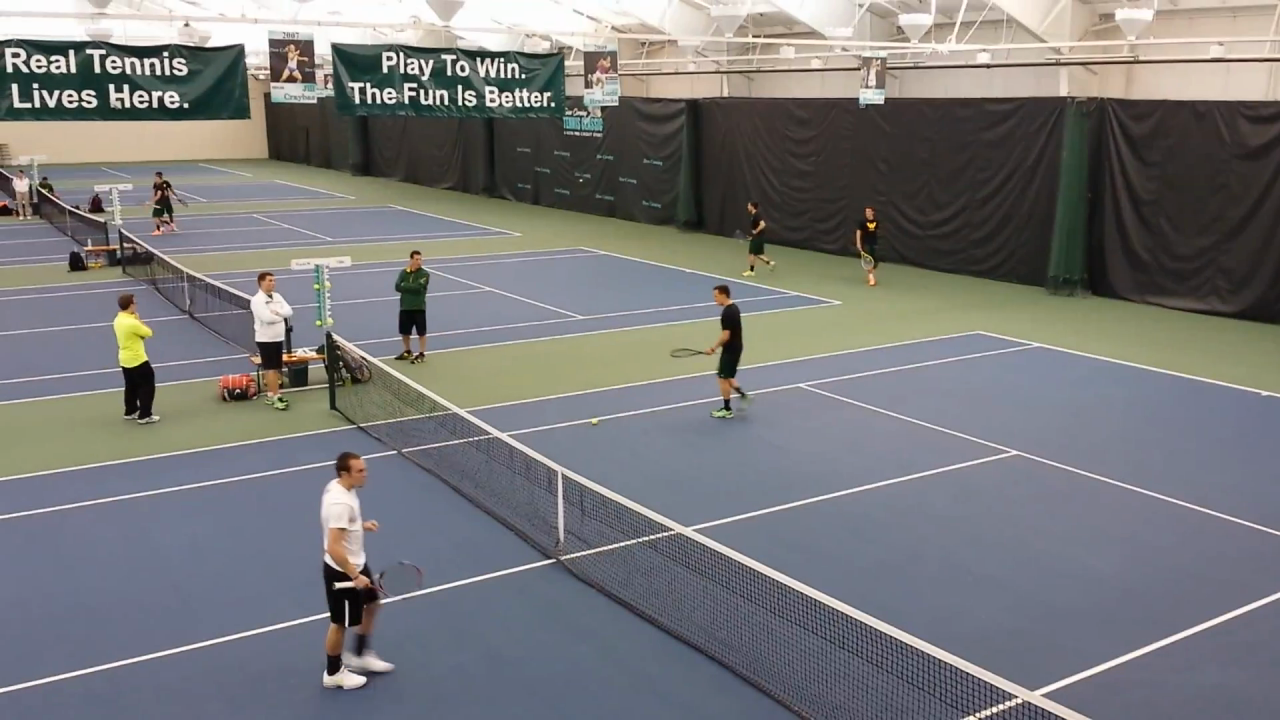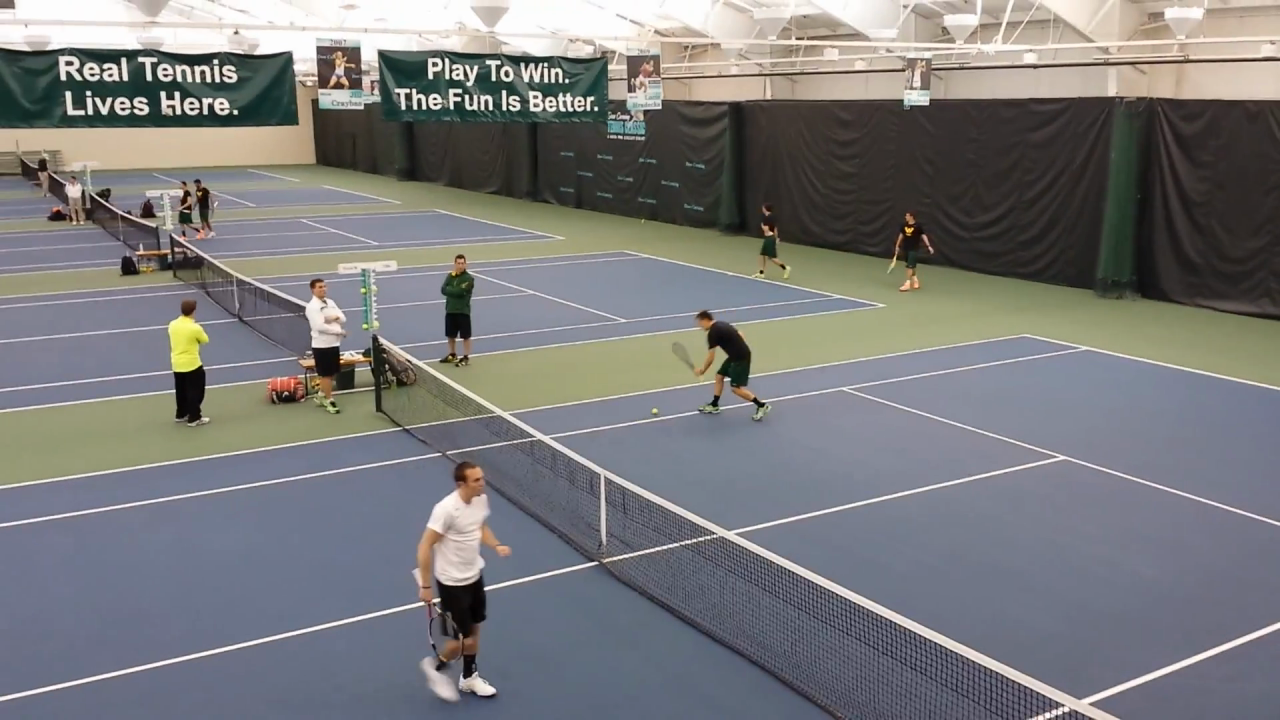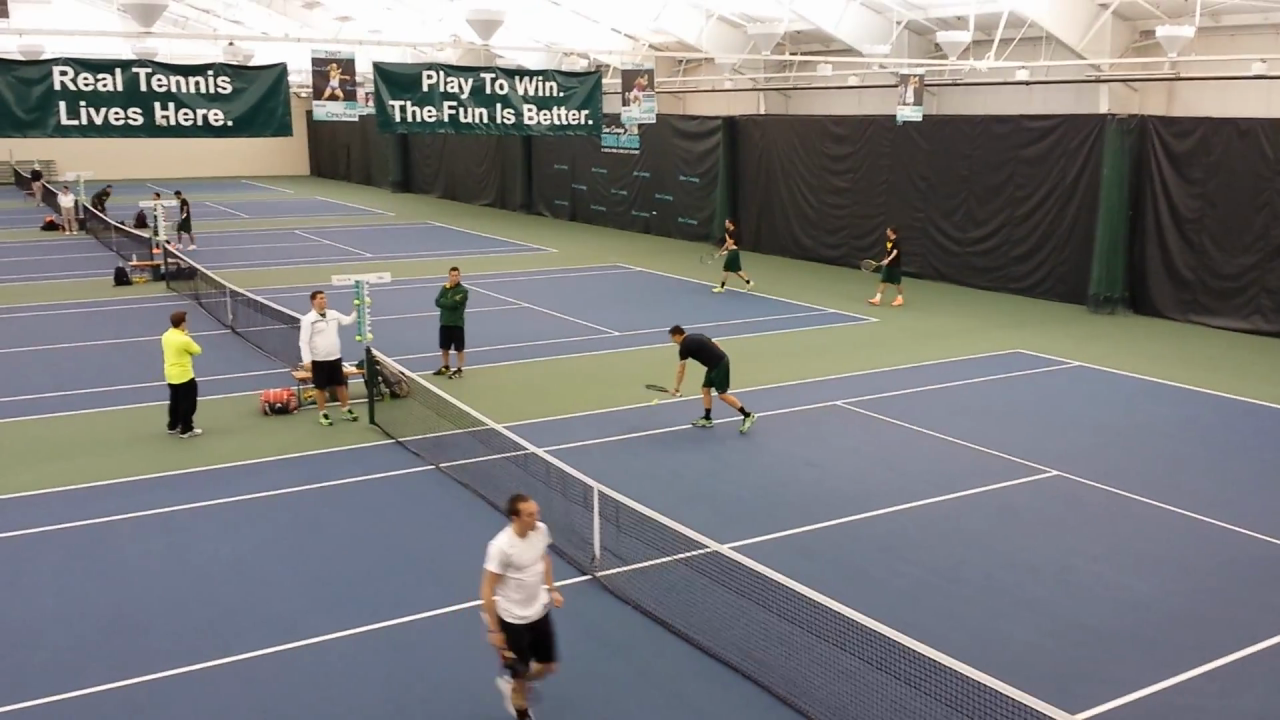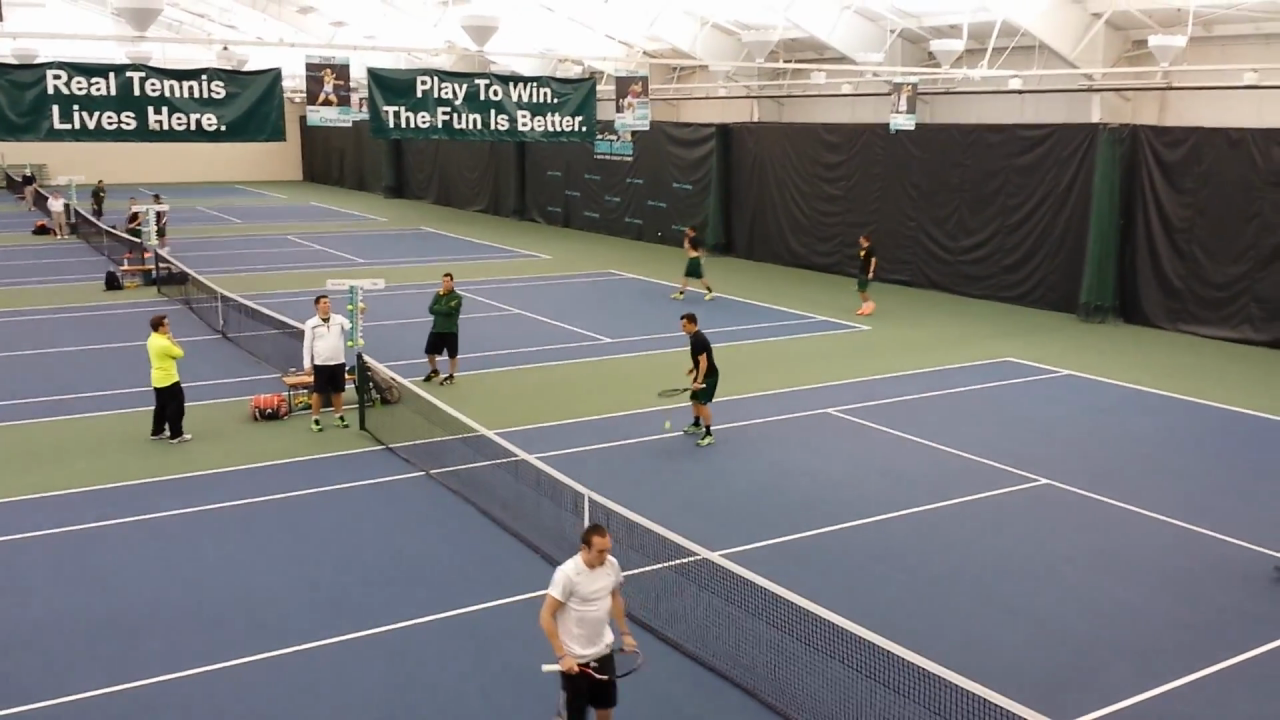
dt=0.5s
person 1, frame 1
left shoulder: (339, 487)
right shoulder: (340, 502)
right elbow: (333, 547)
left wrist: (360, 525)
right wrist: (356, 576)
left hip: (354, 563)
right hip: (341, 570)
left knee: (370, 604)
right knee: (340, 623)
left ankle: (360, 655)
right ankle: (333, 673)
person 1, frame 2
left shoulder: (481, 500)
right shoulder: (446, 509)
right elbow: (425, 547)
left wrist: (496, 545)
right wrist: (425, 586)
left hip: (474, 576)
right hip: (452, 583)
left knee: (474, 628)
right knee: (465, 639)
left ankle: (469, 676)
right ankle: (437, 667)
person 1, frame 3
left shoulder: (541, 530)
right shoulder: (501, 547)
right elbow: (487, 591)
left wrist: (551, 589)
right wrist: (493, 629)
left hip: (540, 612)
right hip: (512, 621)
left knee: (548, 666)
right knee: (521, 678)
left ankle: (512, 684)
person 1, frame 4
left shoulder: (612, 565)
right shoulder: (567, 573)
right elbow: (545, 617)
left wrist: (626, 633)
right wrist: (562, 656)
left hip: (604, 651)
right hip: (576, 659)
